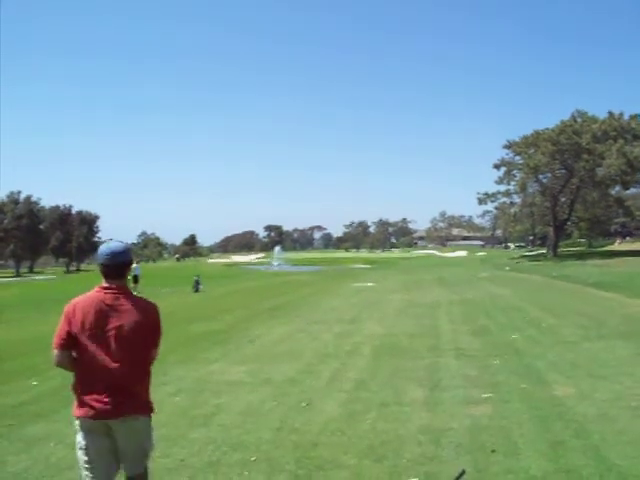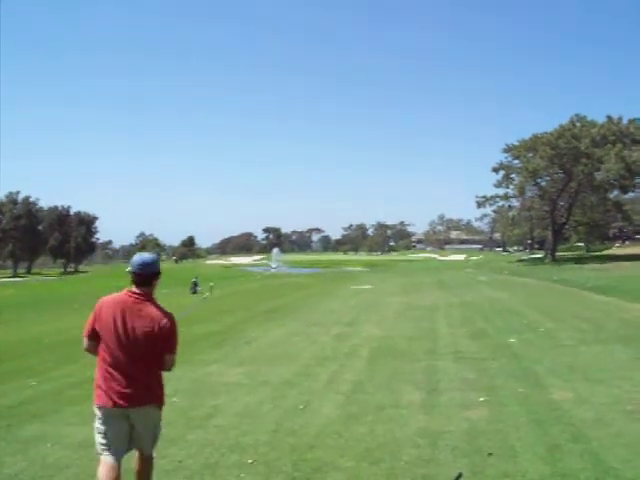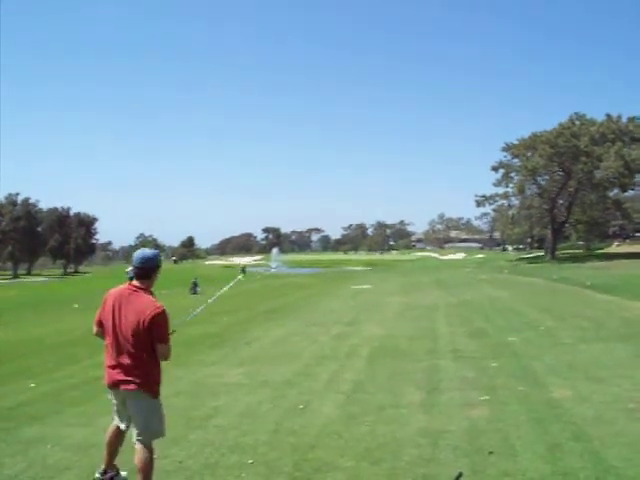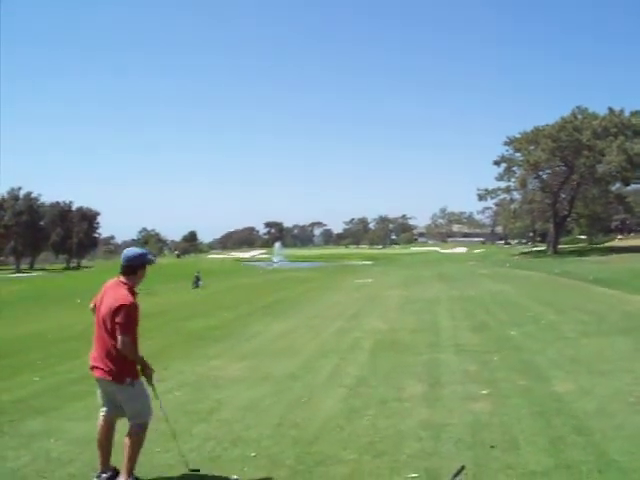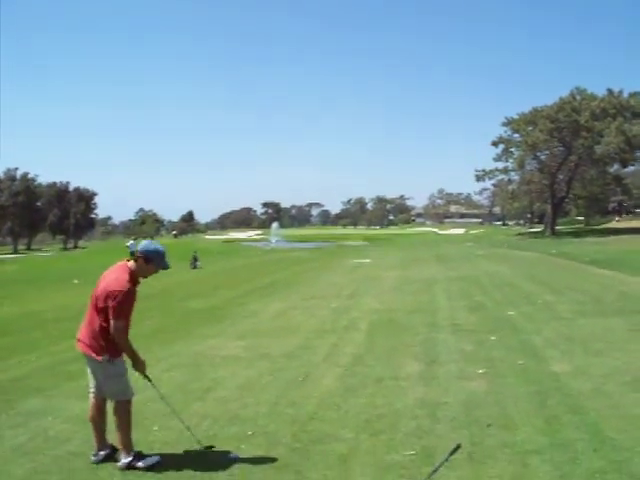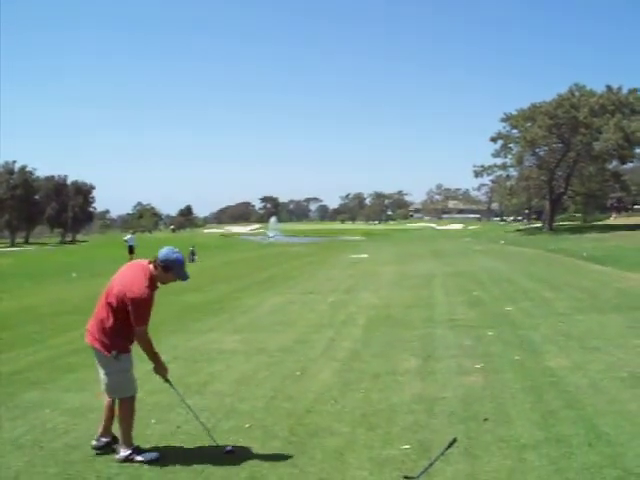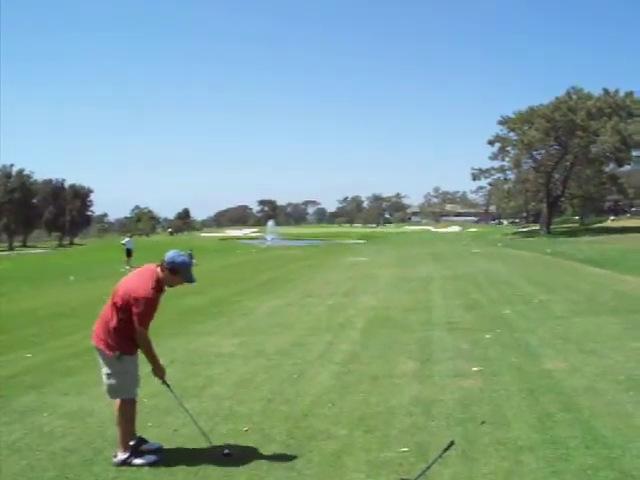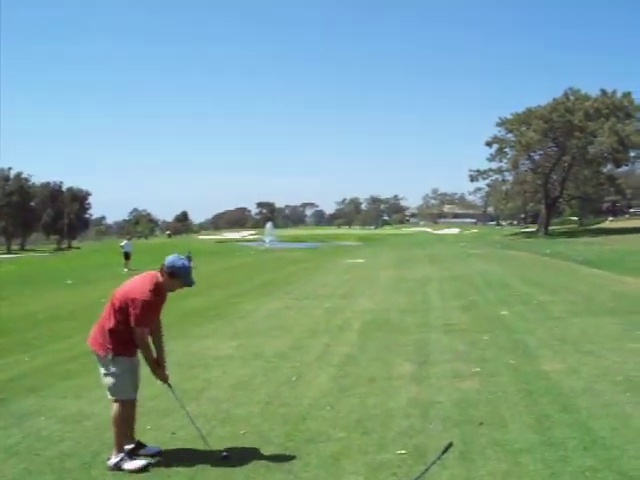
dt=0.5s
person 1, frame 1
left shoulder: (76, 307)
right shoulder: (147, 310)
left elbow: (60, 359)
right elbow: (150, 359)
left hip: (89, 410)
right hip: (132, 407)
person 1, frame 2
left shoulder: (104, 305)
right shoulder: (164, 319)
left elbow: (89, 346)
right elbow: (168, 364)
left hip: (109, 396)
right hip: (146, 398)
left knee: (109, 456)
right knee: (145, 453)
person 1, frame 3
left shoulder: (112, 295)
right shoulder: (155, 310)
left elbow: (98, 330)
right elbow: (164, 354)
right wrist: (164, 345)
left hip: (116, 377)
right hip: (141, 383)
left knee: (120, 423)
right knee: (144, 440)
person 1, frame 4
left shoulder: (110, 286)
right shoulder: (127, 302)
left elbow: (94, 308)
right elbow: (124, 346)
right wrist: (144, 364)
left hip: (101, 365)
right hip: (120, 371)
left knee: (107, 417)
right knee: (140, 422)
person 1, frame 5
left shoulder: (121, 267)
right shoulder: (123, 288)
right elbow: (117, 331)
right wrist: (135, 359)
left hip: (91, 342)
right hip: (104, 348)
left knee: (98, 397)
right knee: (123, 399)
left ankle: (102, 448)
right ankle: (127, 455)
person 1, frame 6
left shoulder: (140, 265)
right shoulder: (142, 293)
right elbow: (141, 335)
right wrist: (158, 363)
left hip: (102, 334)
right hip: (111, 342)
left knee: (114, 390)
right knee: (126, 395)
left ankle: (104, 437)
right ankle: (126, 449)
person 1, frame 7
left shoulder: (150, 271)
right shoulder: (146, 293)
right elbow: (141, 335)
right wrist: (155, 365)
left hip: (119, 338)
right hip: (114, 344)
left knee: (130, 393)
right knee: (125, 396)
left ankle: (132, 439)
right ankle: (124, 452)
person 1, frame 8
left shoulder: (158, 286)
right shoulder: (143, 295)
left elbow: (155, 323)
right elbow: (140, 337)
left wrist: (161, 357)
right wrist: (155, 367)
left hip: (124, 343)
right hip: (110, 345)
left knee: (131, 395)
right knee: (123, 398)
left ankle: (130, 443)
right ankle: (117, 455)
